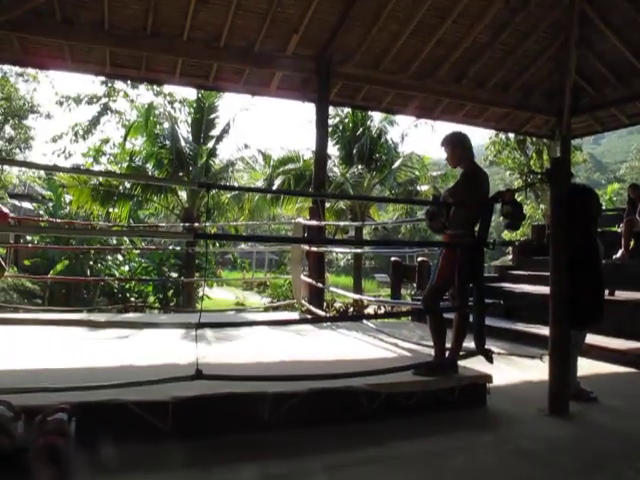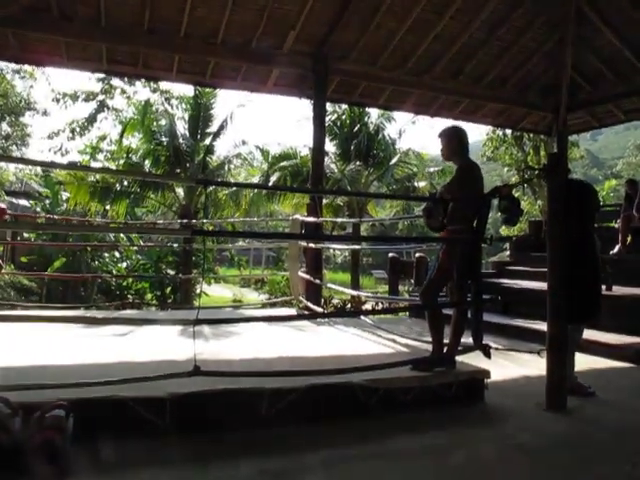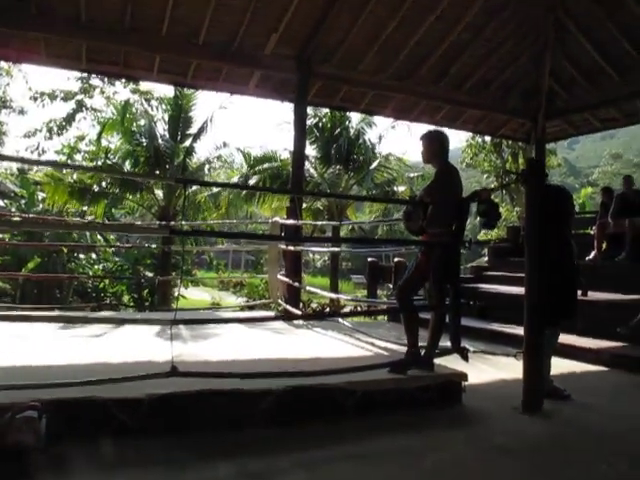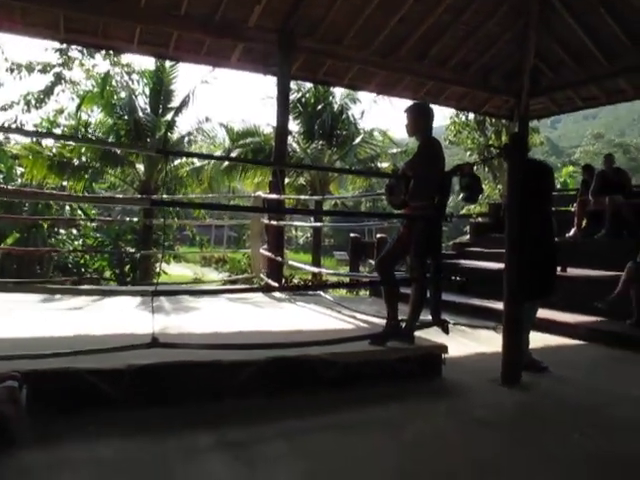
dt=0.4s
person 1, frame 1
left shoulder: (470, 175)
right shoulder: (479, 175)
left elbow: (449, 197)
left wrist: (443, 198)
left hip: (457, 244)
right hip: (466, 243)
left knee: (431, 299)
right knee: (460, 302)
left ankle: (440, 359)
right ankle: (451, 360)
person 1, frame 2
left shoulder: (465, 170)
right shoulder: (472, 169)
left elbow: (446, 193)
left wrist: (439, 195)
left hip: (457, 240)
right hip: (465, 240)
left knee: (428, 293)
right knee: (459, 297)
left ankle: (438, 354)
right ankle: (449, 355)
person 1, frame 3
left shoulder: (444, 173)
right shoulder: (450, 173)
left elbow: (426, 196)
left wrist: (420, 199)
left hip: (437, 244)
right hip: (444, 243)
left knee: (404, 292)
right knee: (437, 301)
left ankle: (413, 353)
right ankle: (427, 357)
person 1, frame 4
left shoulder: (427, 146)
right shoulder: (433, 147)
left elbow: (408, 170)
left wrist: (402, 174)
left hip: (420, 217)
right hip: (427, 217)
left knee: (384, 263)
right knee: (418, 274)
left ankle: (393, 324)
right ankle: (408, 329)
person 2, frame 1
left shoulder: (571, 204)
right shoulder: (581, 203)
left hip: (576, 273)
right hip: (581, 274)
left knee: (574, 328)
right knee: (577, 327)
left ankle: (570, 381)
right ankle: (570, 384)
person 2, frame 2
left shoulder: (565, 191)
right shoulder: (580, 190)
left hip: (574, 262)
right hip: (579, 264)
left knee: (572, 319)
right knee: (575, 319)
left ankle: (567, 375)
right ankle: (567, 377)
person 2, frame 3
left shoulder: (540, 197)
right shoulder: (556, 195)
left hip: (550, 266)
right hip: (556, 266)
left knee: (548, 322)
right knee: (551, 322)
left ankle: (543, 379)
right ankle: (544, 381)
person 2, frame 4
left shoulder: (519, 171)
right shoulder: (538, 170)
left hip: (526, 241)
right hip: (535, 242)
left knee: (526, 296)
right knee: (530, 297)
left ankle: (521, 350)
right ankle: (521, 353)
